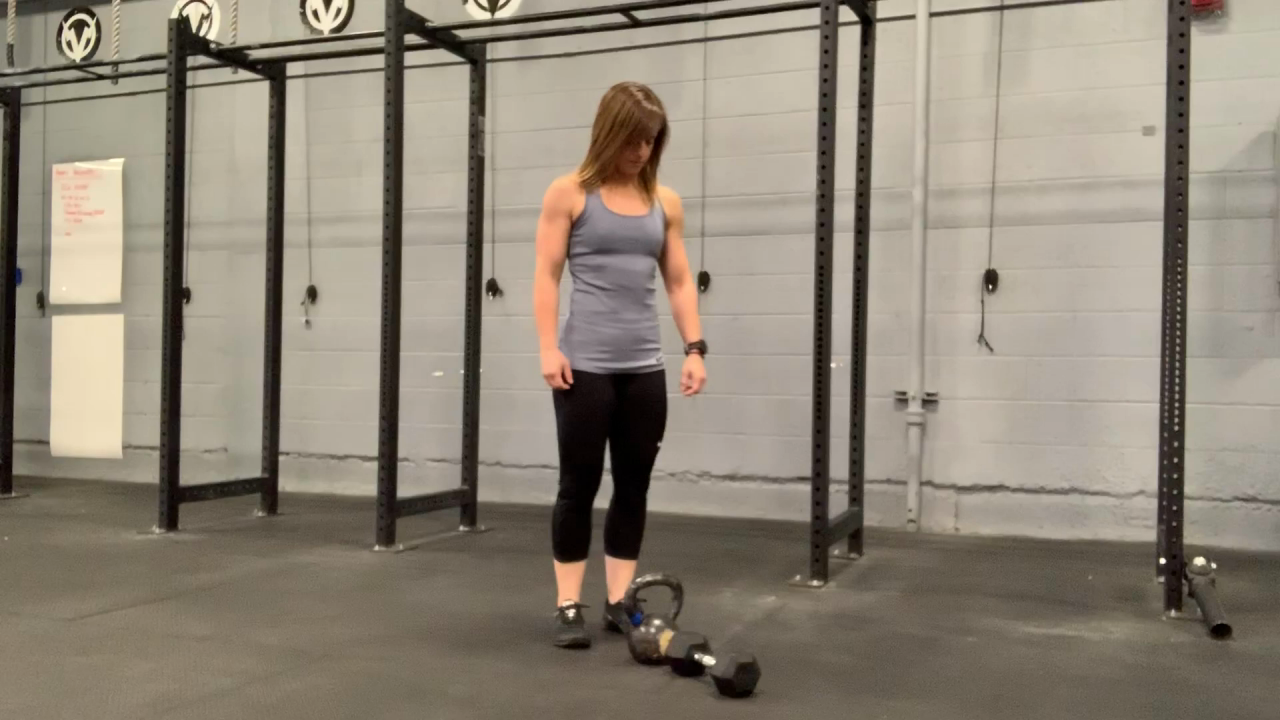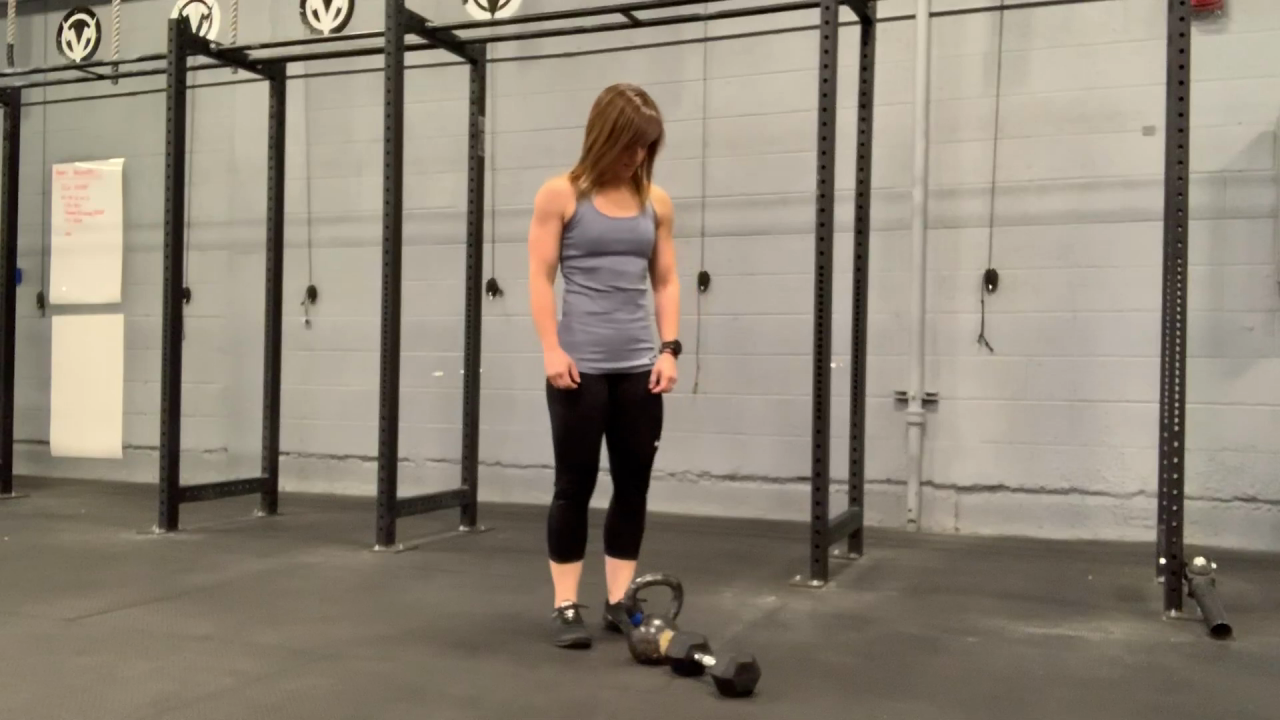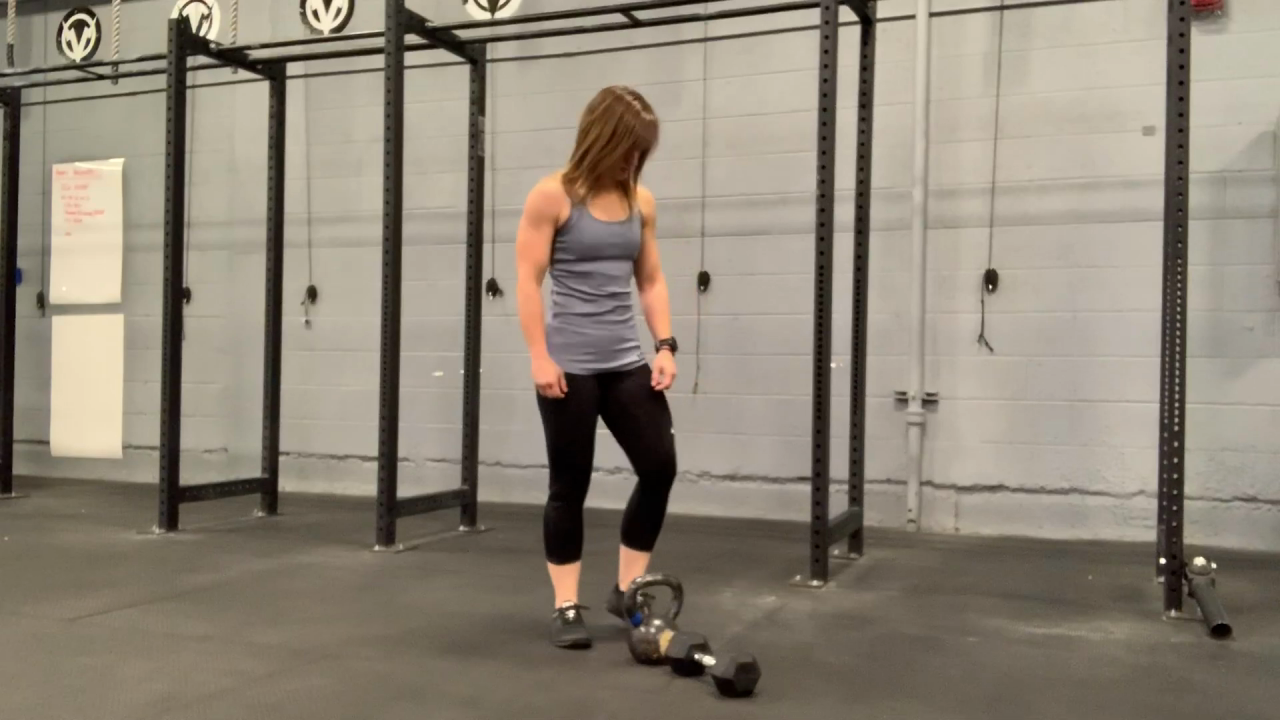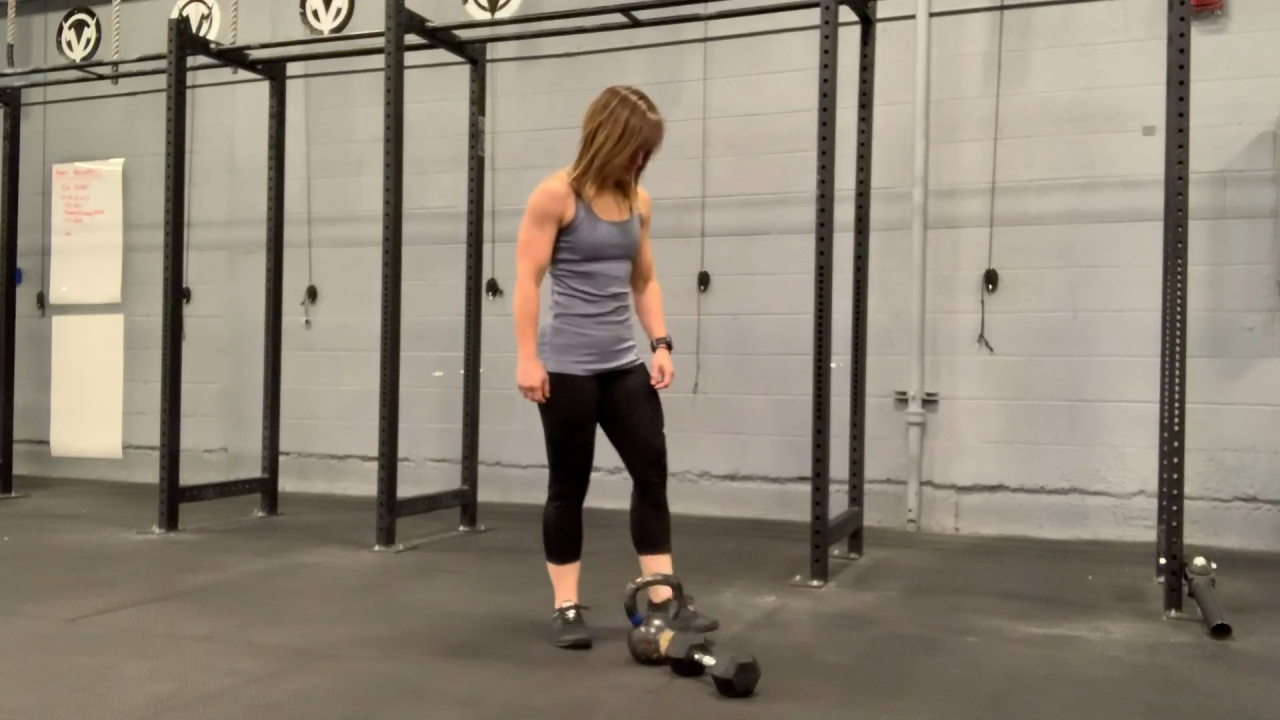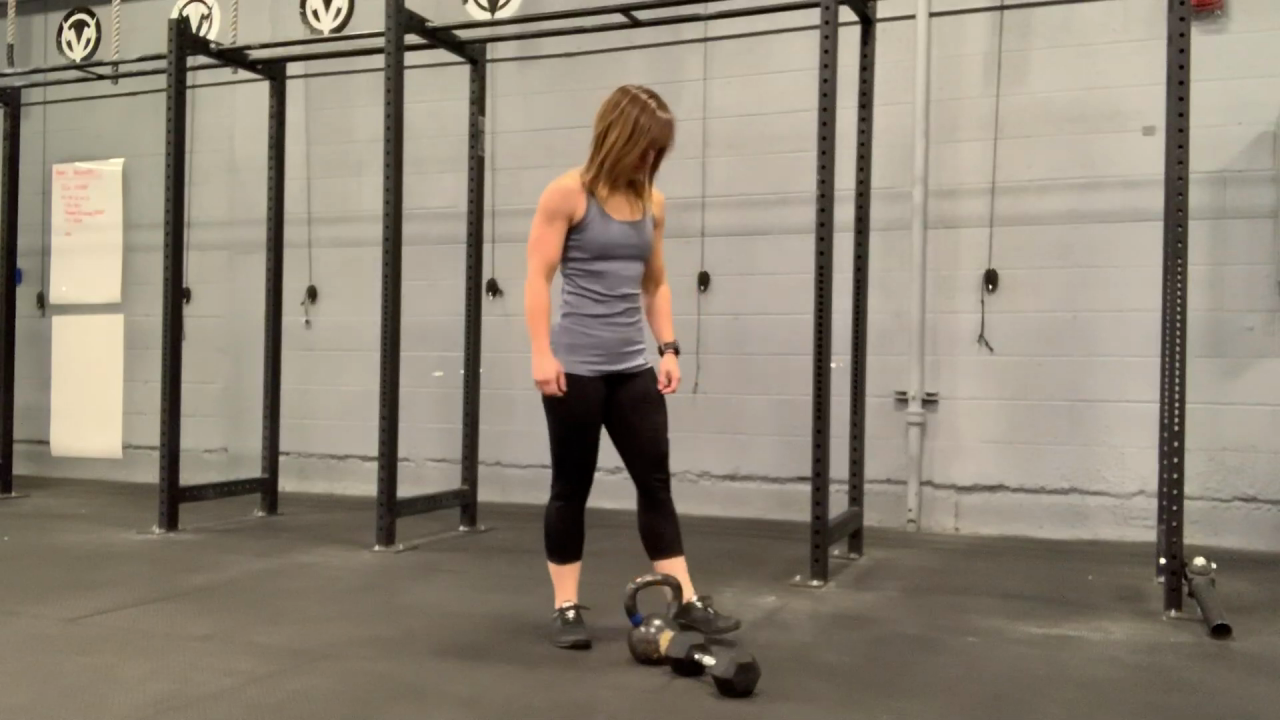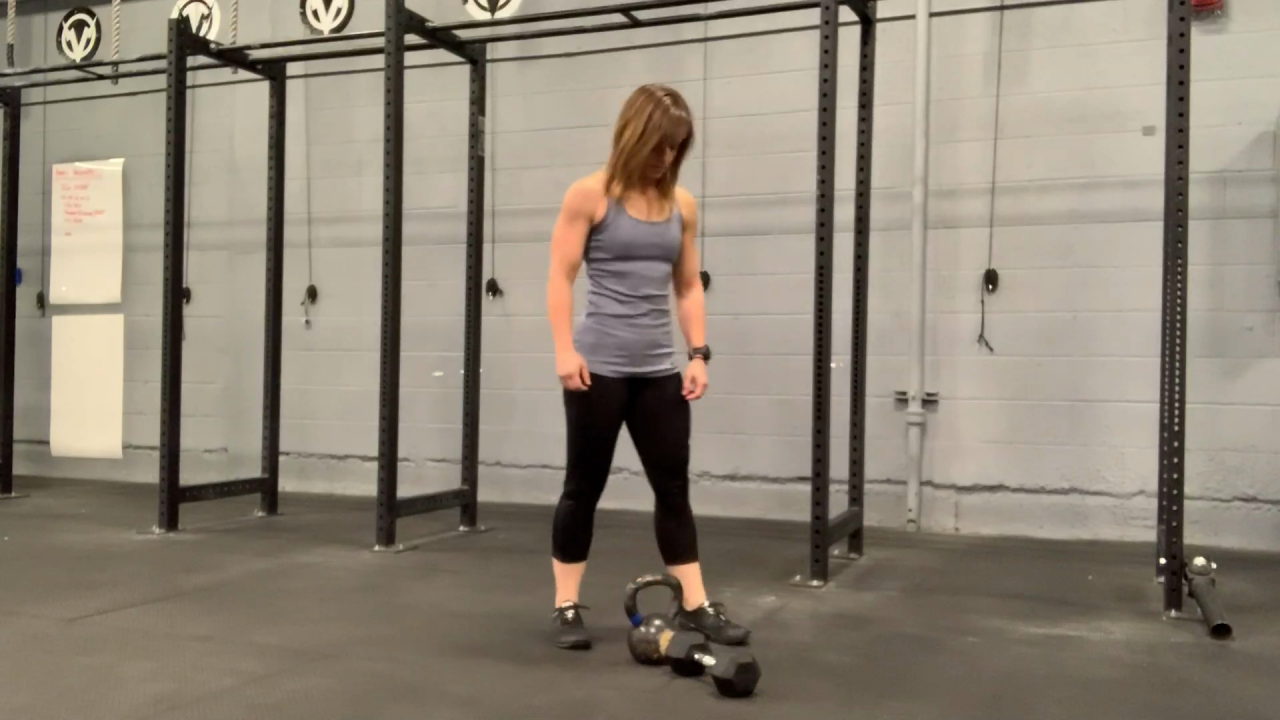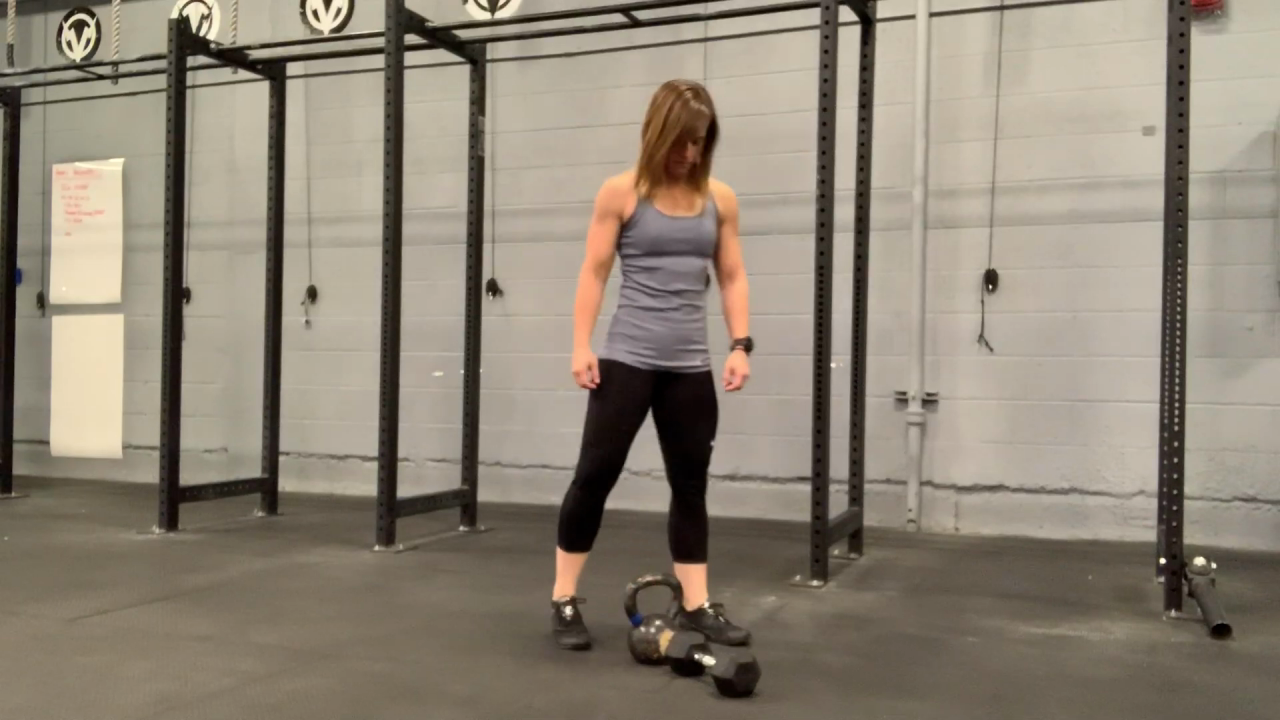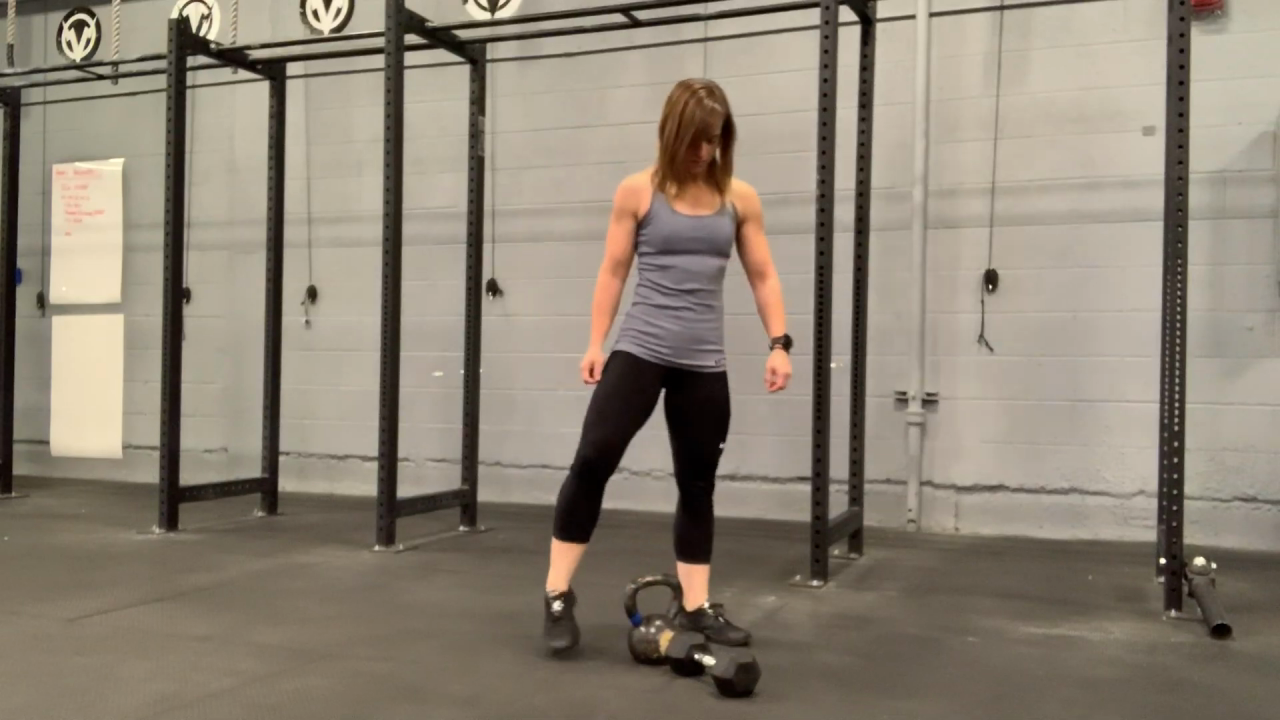
dt=0.2s
person 1, frame 1
left shoulder: (665, 202)
right shoulder: (569, 192)
left elbow: (679, 282)
right elbow: (546, 275)
left wrist: (693, 348)
right wrist: (549, 347)
left hip: (646, 364)
right hip: (585, 362)
left knee: (634, 486)
right knee: (580, 483)
left ankle: (620, 601)
right ankle: (568, 606)
person 1, frame 2
left shoulder: (656, 201)
right shoulder: (561, 194)
left elbow: (665, 281)
right elbow: (541, 277)
left wrist: (669, 348)
right wrist: (552, 349)
left hip: (638, 364)
right hip: (580, 364)
left knee: (633, 484)
right knee: (576, 484)
left ankle: (619, 601)
right ankle: (566, 606)
person 1, frame 3
left shoulder: (640, 201)
right shoulder: (552, 196)
right elbow: (529, 280)
left wrist: (665, 345)
right wrist: (539, 356)
left hip: (626, 362)
right hip: (570, 366)
left knee: (659, 468)
right knee: (570, 486)
left ankle: (627, 589)
right ankle: (566, 606)
person 1, frame 4
left shoulder: (636, 200)
right shoulder: (555, 196)
right elbow: (527, 280)
left wrist: (660, 344)
right wrist: (527, 357)
left hip: (623, 362)
right hip: (567, 366)
left knee: (652, 474)
right knee: (569, 486)
left ankle: (661, 597)
right ankle: (566, 606)
person 1, frame 5
left shoulder: (651, 203)
right shoulder: (567, 195)
right elbow: (538, 277)
left wrist: (669, 349)
right wrist: (541, 353)
left hip: (633, 366)
right hip: (576, 365)
left knee: (655, 480)
right knee: (572, 486)
left ankle: (687, 600)
right ankle: (566, 606)
person 1, frame 6
left shoulder: (681, 204)
right shoulder: (590, 195)
left elbow: (688, 286)
right elbow: (562, 276)
left wrist: (698, 354)
right wrist: (564, 348)
left hip: (659, 369)
right hip: (600, 366)
left knee: (673, 485)
right knee: (584, 485)
left ankle: (695, 605)
right ankle: (566, 605)
person 1, frame 7
left shoulder: (719, 199)
right shoulder: (621, 192)
left elbow: (732, 278)
right elbow: (594, 273)
left wrist: (740, 345)
right wrist: (581, 345)
left hip: (690, 363)
right hip: (627, 355)
left knee: (691, 484)
right knee: (596, 474)
left ankle: (696, 605)
right ankle: (565, 600)
person 1, frame 8
left shoulder: (740, 198)
right shoulder: (638, 191)
left elbow: (763, 276)
right elbow: (613, 271)
left wrist: (779, 343)
right wrist: (594, 343)
left hip: (705, 362)
right hip: (639, 349)
left knee: (698, 483)
right knee: (593, 460)
left ankle: (696, 606)
right ankle: (558, 595)
